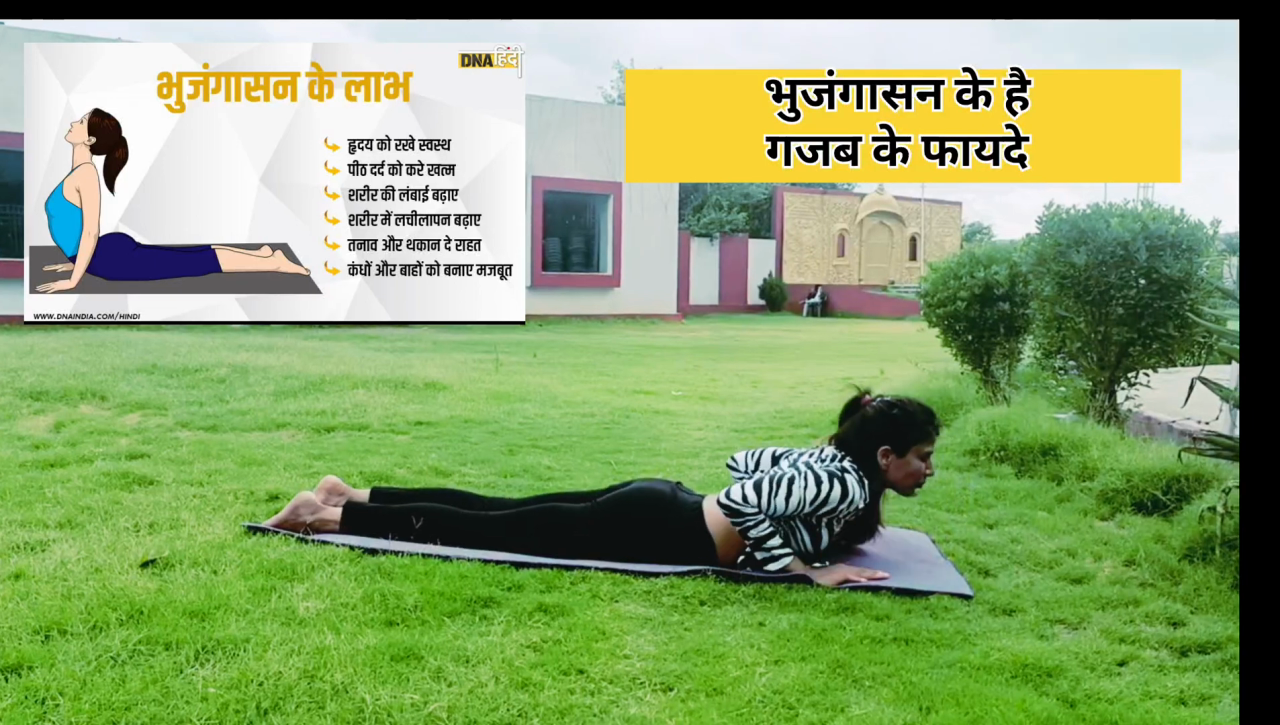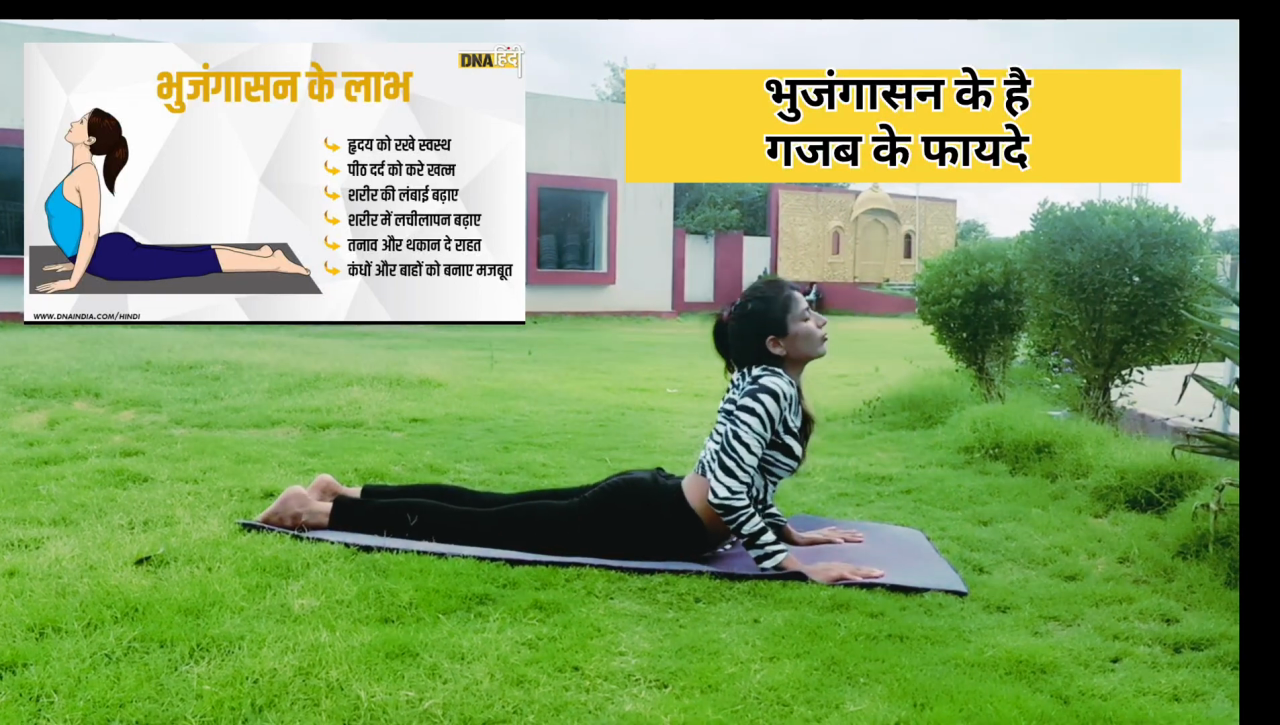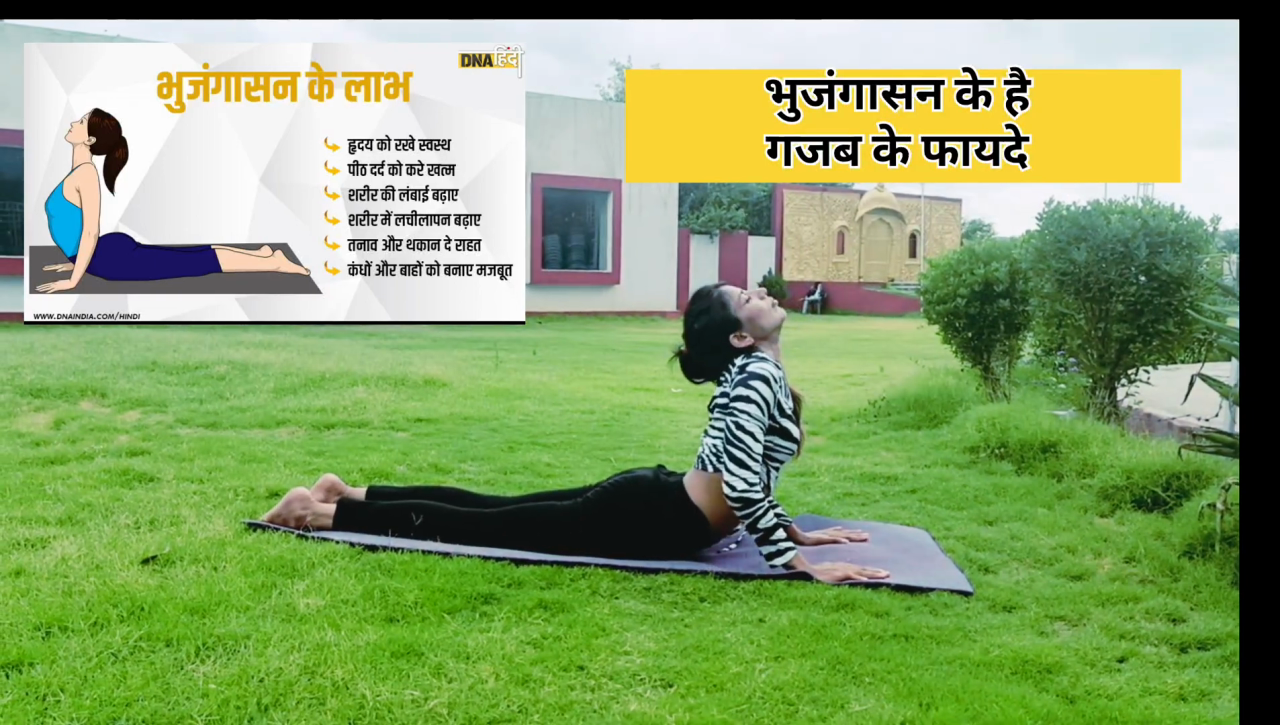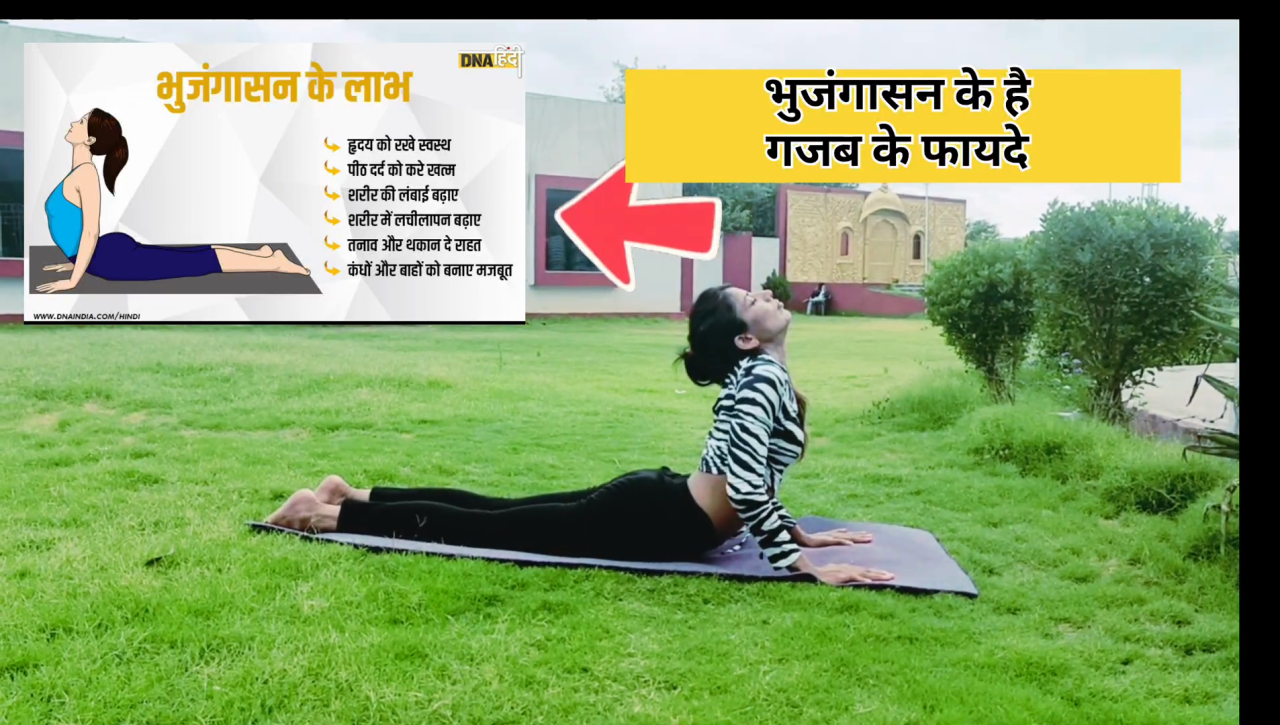
dt=0.7s
person 1, frame 1
left shoulder: (835, 457)
right shoulder: (848, 482)
right elbow: (743, 503)
left wrist: (821, 539)
right wrist: (803, 565)
left hip: (656, 510)
right hip: (657, 532)
left knee: (500, 509)
right knee: (487, 527)
left ankle: (350, 495)
right ankle: (326, 515)
person 1, frame 2
left shoulder: (766, 380)
right shoulder: (771, 389)
left elbow: (744, 479)
right elbow: (727, 494)
left wrist: (790, 532)
right wrist: (792, 565)
left hip: (645, 500)
right hip: (645, 524)
left knee: (488, 508)
right knee: (470, 526)
left ankle: (342, 492)
right ankle: (317, 510)
person 1, frame 3
left shoulder: (753, 373)
right shoulder: (758, 376)
left elbow: (747, 472)
right elbow: (742, 484)
left wrist: (794, 531)
right wrist: (800, 563)
left hip: (649, 499)
right hip: (648, 520)
left knee: (494, 508)
right knee: (480, 525)
left ankle: (349, 492)
right ankle: (323, 512)
person 1, frame 4
left shoulder: (757, 374)
right shoulder: (763, 378)
left elbow: (750, 473)
right elbow: (746, 488)
left wrist: (798, 532)
right wrist: (805, 566)
left hip: (654, 499)
right hip: (652, 520)
left knee: (495, 511)
right knee: (482, 527)
left ankle: (352, 494)
right ankle: (328, 514)
person 2, frame 1
left shoulder: (86, 173)
right shoulder: (79, 171)
left elbow: (90, 232)
left wrist: (74, 279)
right wrist: (75, 260)
left hip: (113, 258)
right hip: (110, 254)
left knee: (198, 262)
left ankle: (273, 263)
person 2, frame 2
left shoulder: (85, 173)
right shoulder: (79, 171)
left elbow: (91, 232)
left wrist: (74, 280)
right wrist: (76, 260)
left hip: (114, 258)
right hip: (110, 253)
left knee: (198, 261)
left ankle: (273, 263)
person 2, frame 3
left shoulder: (86, 173)
right shoulder: (79, 171)
left elbow: (91, 232)
left wrist: (74, 280)
right wrist: (75, 260)
left hip: (114, 258)
right hip: (110, 254)
left knee: (198, 261)
left ankle: (273, 263)
person 2, frame 4
left shoulder: (86, 173)
right shoulder: (79, 171)
left elbow: (91, 232)
left wrist: (74, 280)
right wrist: (76, 261)
left hip: (114, 258)
right hip: (109, 253)
left knee: (198, 261)
left ankle: (272, 263)
